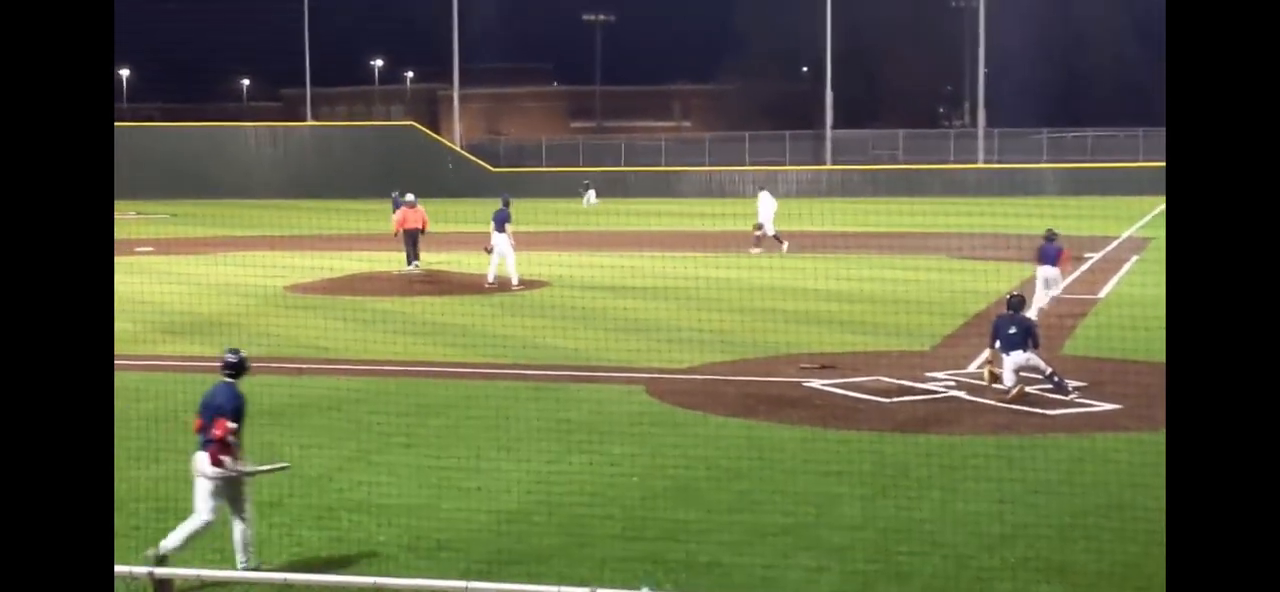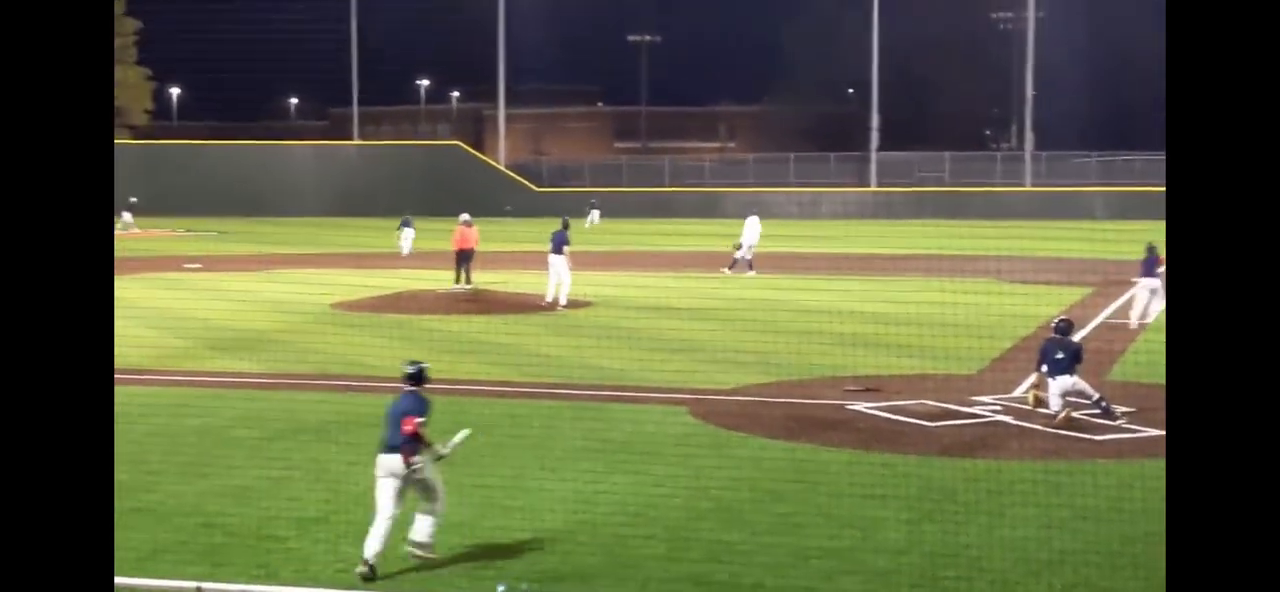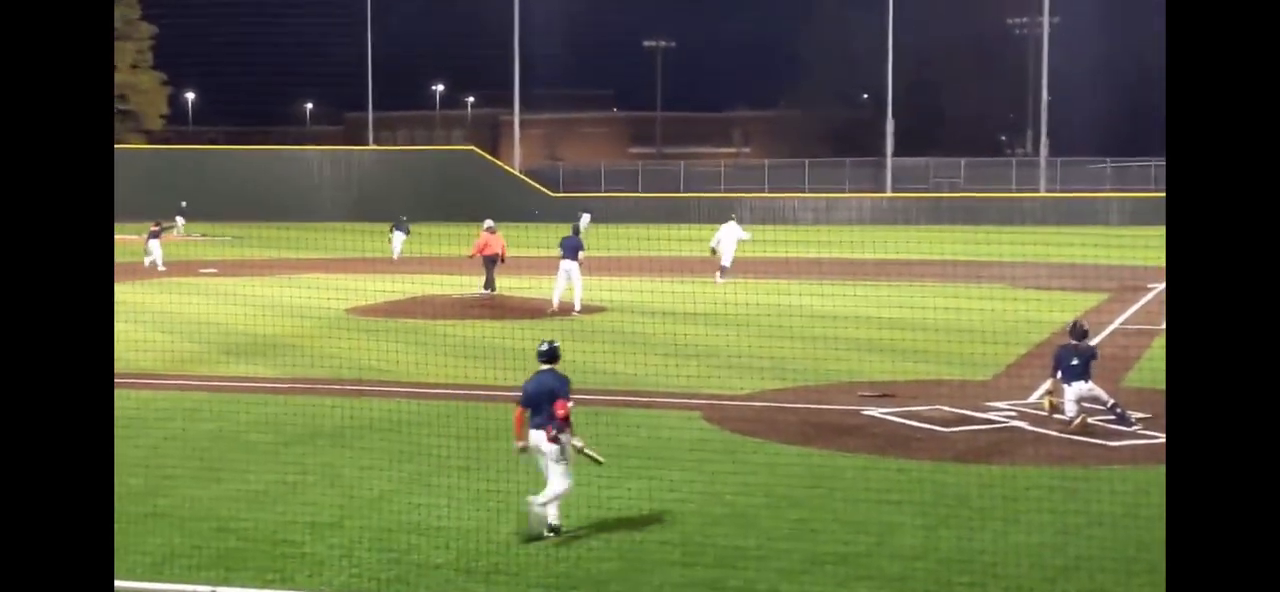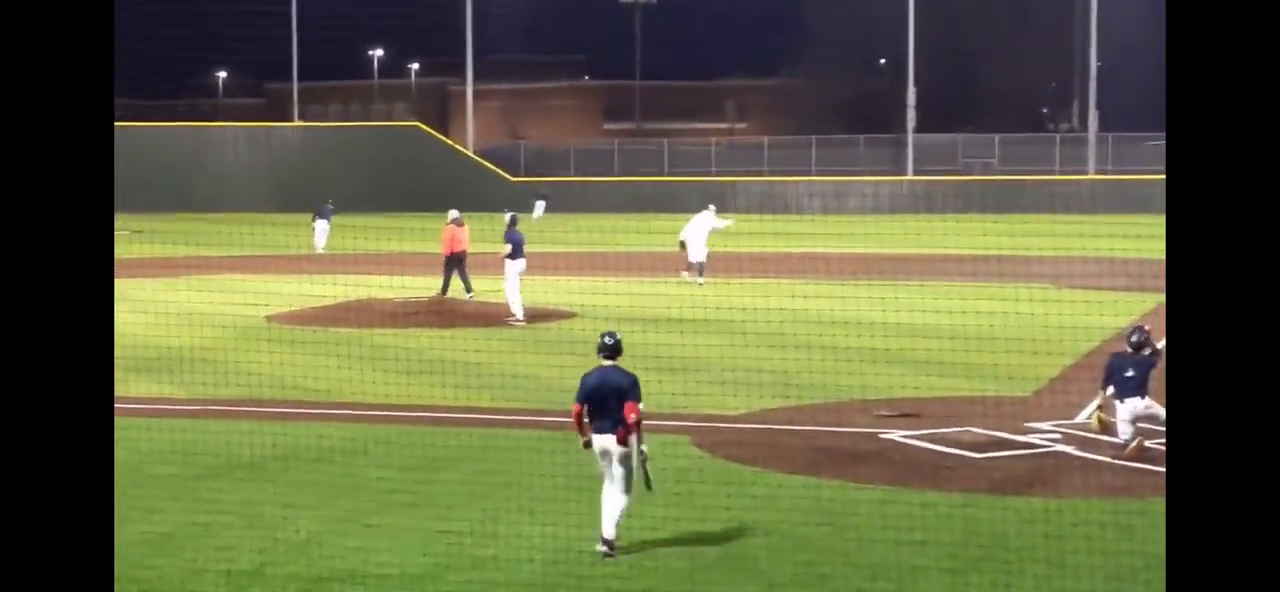
dt=0.5s
person 1, frame 1
left shoulder: (212, 392)
right shoulder: (235, 396)
left elbow: (199, 427)
right elbow: (221, 434)
right wrist: (239, 459)
left hip: (202, 459)
right hip: (222, 461)
left knee: (203, 517)
right knee: (240, 514)
left ankle: (163, 551)
right ankle: (245, 566)
person 1, frame 2
left shoulder: (396, 402)
right shoulder: (420, 401)
right elbow: (412, 429)
right wrist: (434, 449)
left hip: (386, 460)
right hip: (410, 460)
left knee: (384, 514)
right knee: (434, 499)
left ankle: (368, 560)
right ankle: (419, 540)
person 1, frame 3
left shoulder: (530, 382)
right shoulder: (561, 381)
left elbow: (520, 414)
right elbow: (562, 413)
left wrist: (520, 440)
right wrist: (572, 437)
left hip: (534, 435)
right hip: (554, 436)
left knee: (552, 479)
right knee: (562, 482)
left ankle: (552, 524)
right ankle: (538, 502)
person 1, frame 4
left shoulder: (588, 378)
right shoulder: (629, 379)
left elbow: (576, 412)
right elbow: (633, 415)
left wrist: (584, 436)
right wrist: (641, 443)
left hip: (598, 439)
right hip: (621, 440)
left knee: (610, 484)
right knee: (621, 491)
left ankle: (608, 532)
right ankle: (607, 538)
